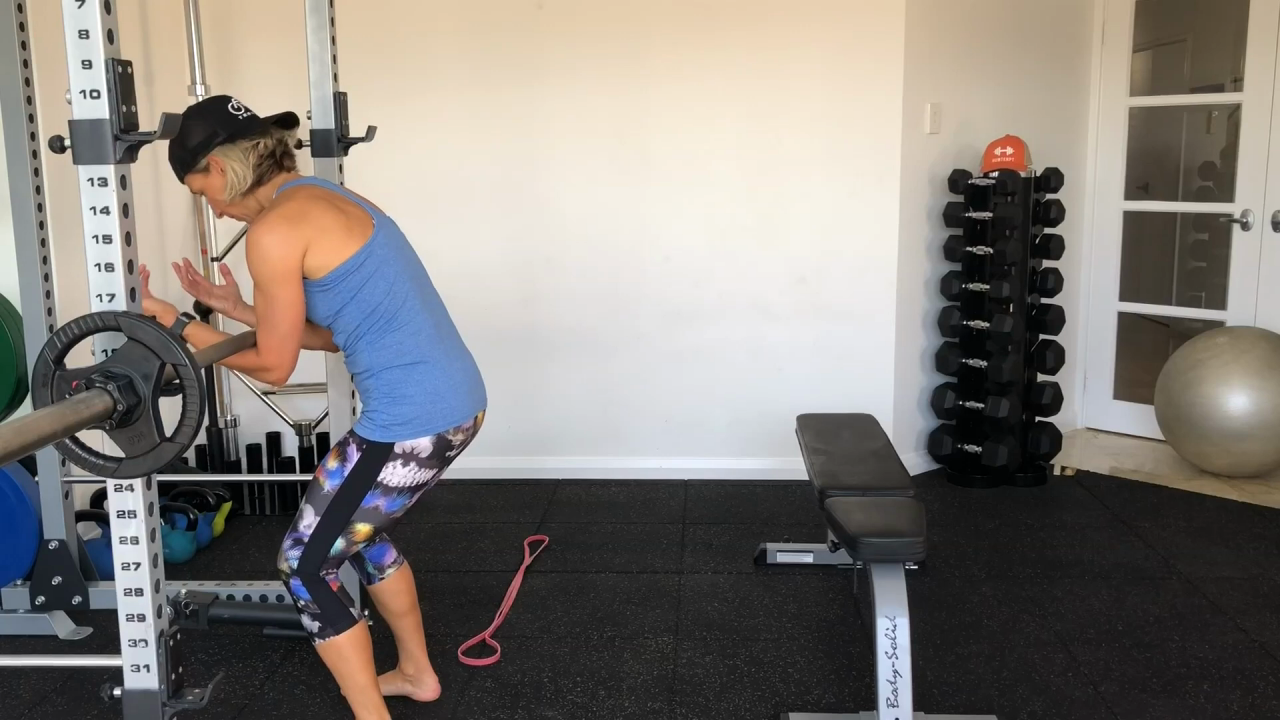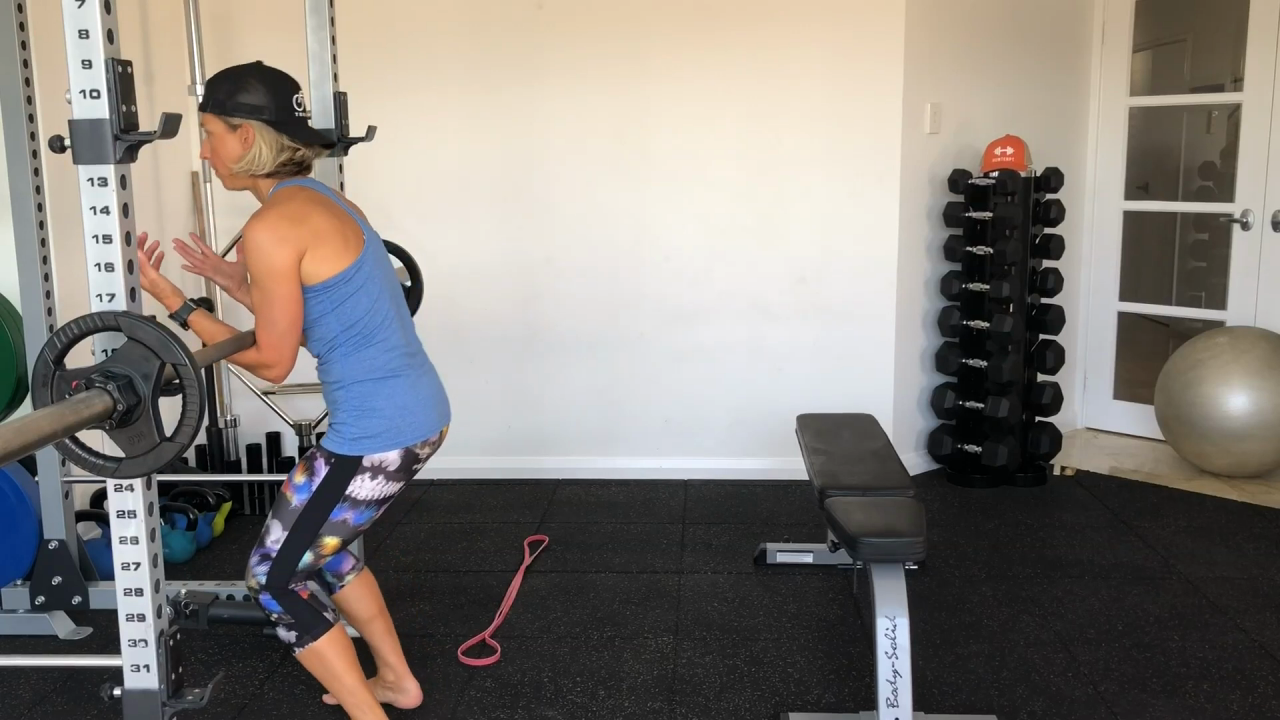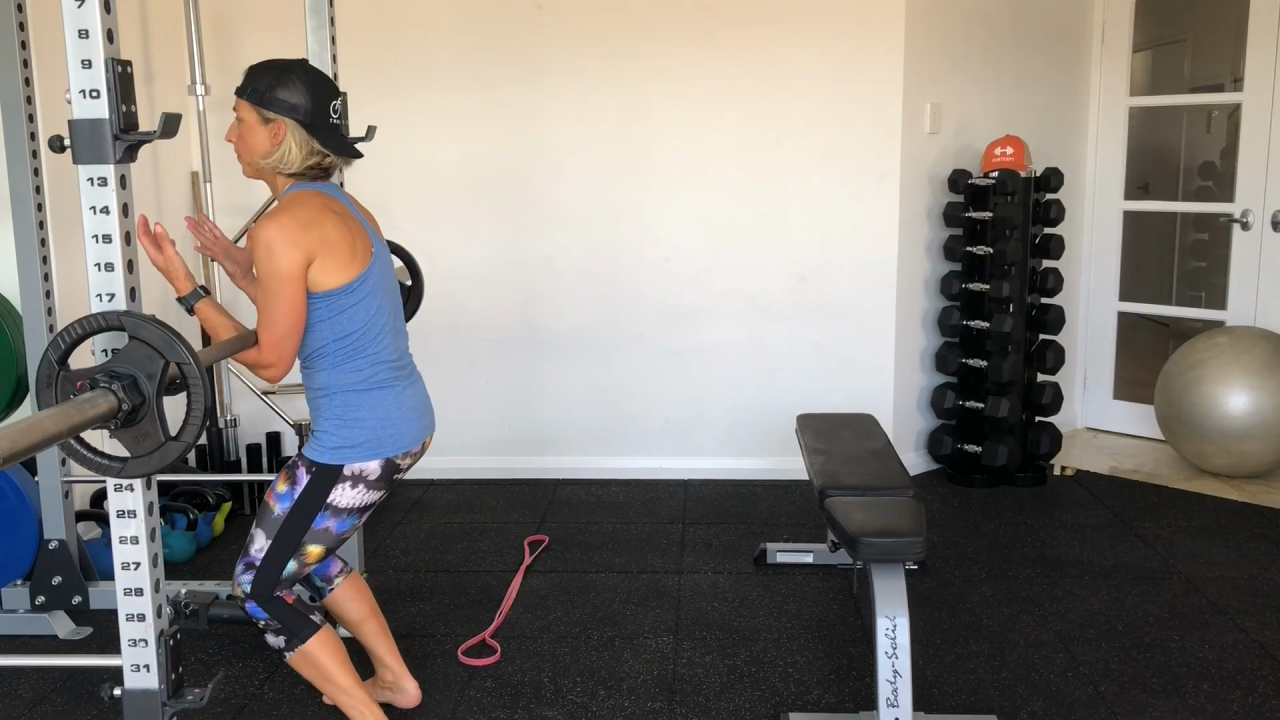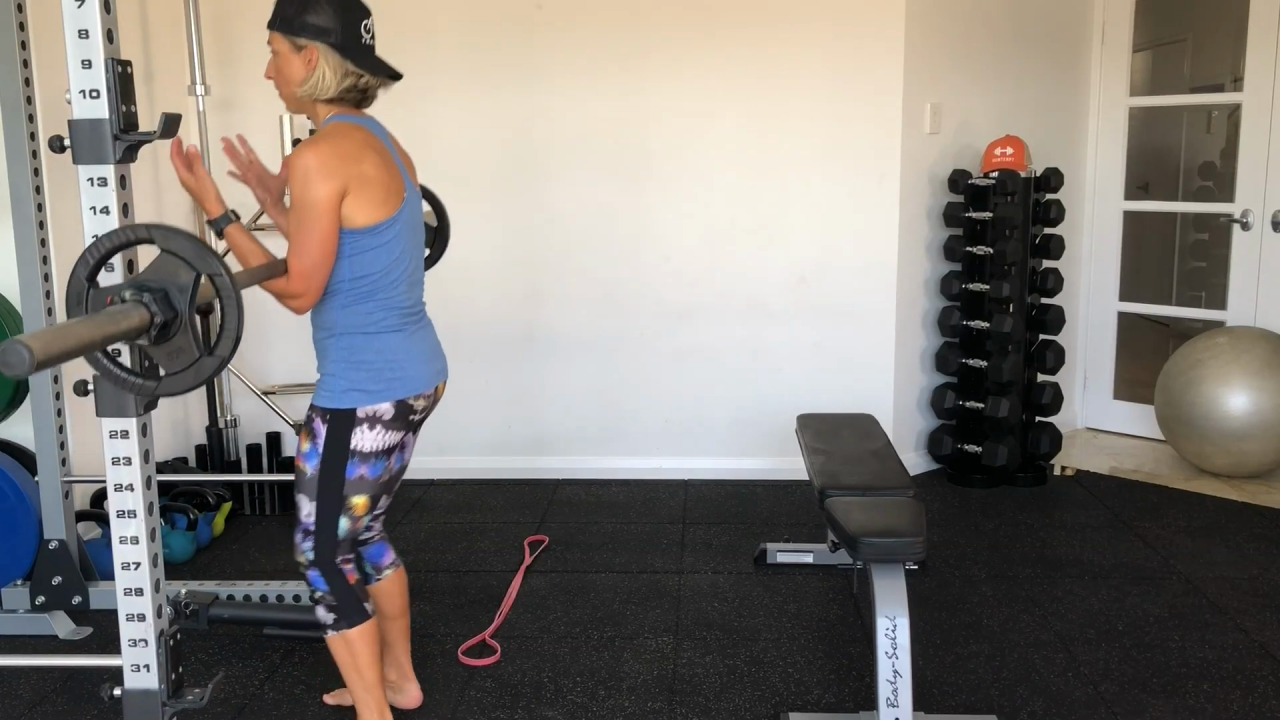
dt=0.7s
person 1, frame 1
left shoulder: (275, 229)
right shoulder: (326, 200)
left elbow: (273, 365)
left wrist: (172, 320)
right wrist: (240, 308)
left hip: (411, 421)
right hip: (454, 401)
left knee: (304, 566)
right knee: (356, 530)
person 1, frame 2
left shoulder: (272, 226)
right shoulder: (322, 202)
left elbow: (272, 362)
left wrist: (172, 301)
right wrist: (237, 284)
left hip: (375, 433)
right hip: (417, 414)
left knee: (273, 578)
right knee: (315, 545)
person 1, frame 3
left shoulder: (283, 228)
right shoulder: (339, 207)
left elbow: (272, 360)
left wrist: (184, 285)
right wrist: (241, 272)
left hip: (358, 442)
right hip: (400, 422)
left knee: (260, 585)
right knee: (301, 549)
person 1, frame 4
left shoulder: (320, 156)
right shoulder: (379, 143)
left elbow: (300, 291)
left wrist: (216, 212)
right wrist: (273, 202)
left hip: (363, 391)
right hip: (413, 374)
left knee: (324, 555)
right knee: (360, 534)
